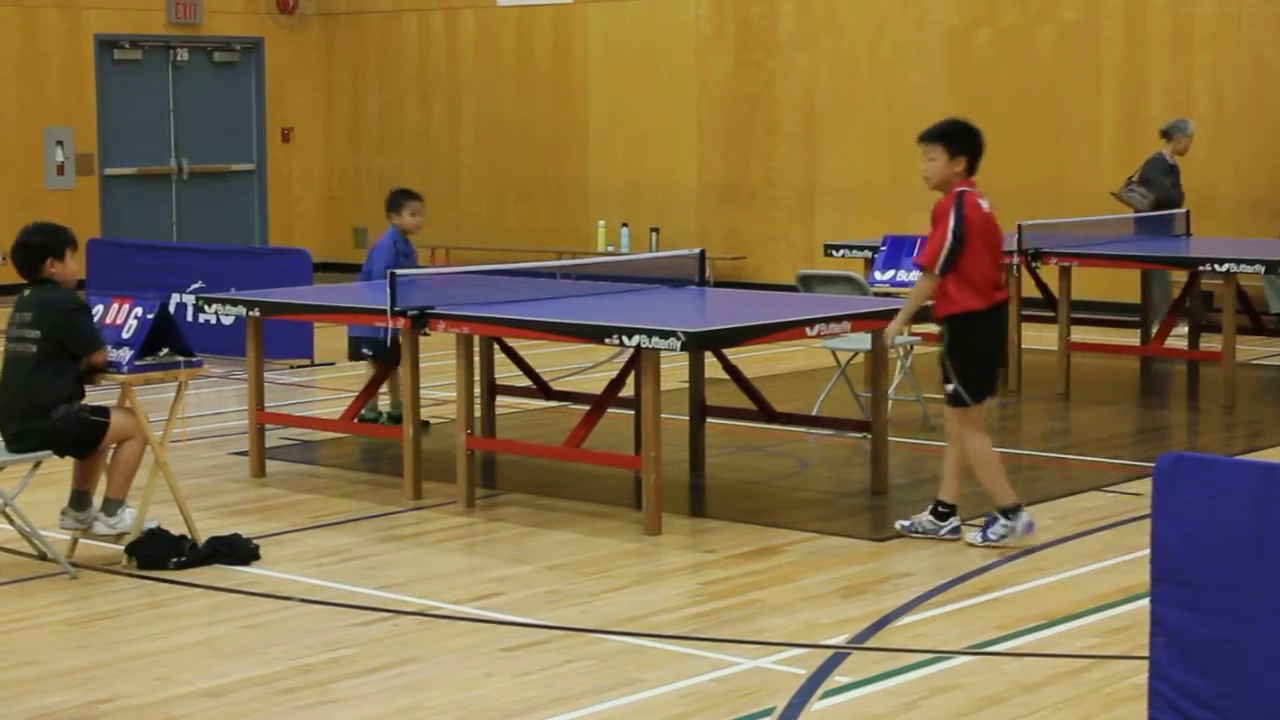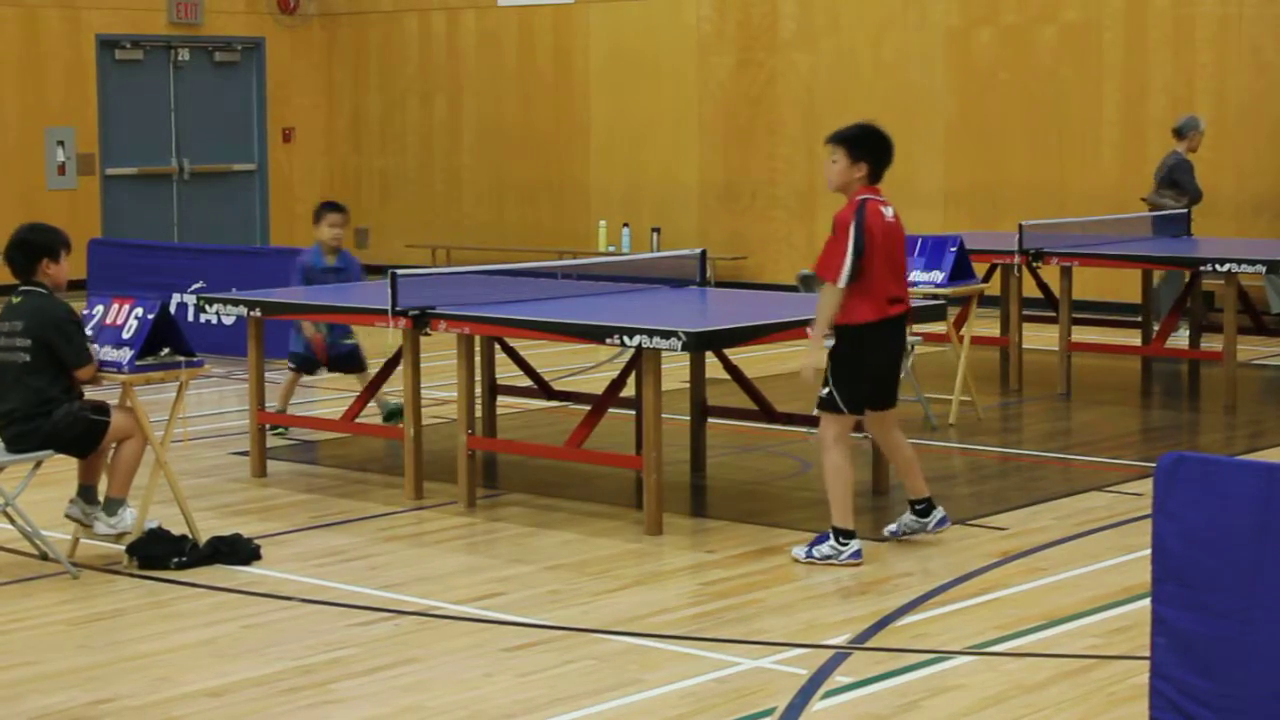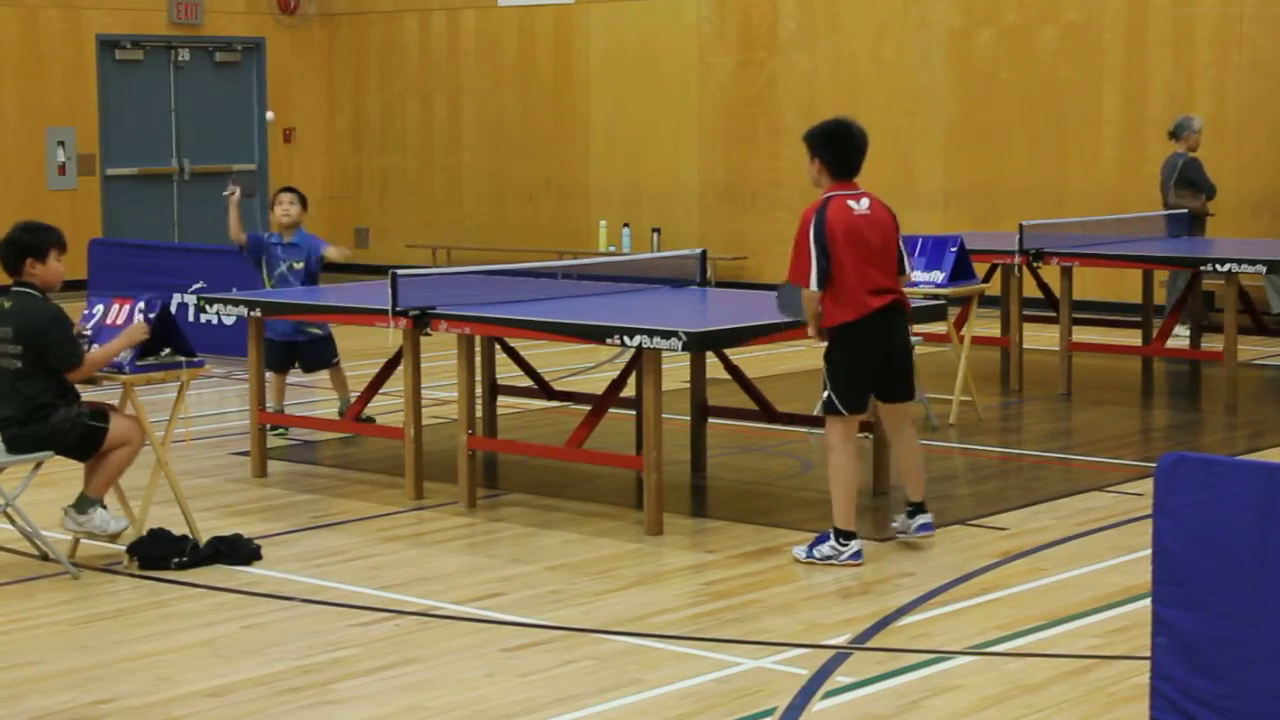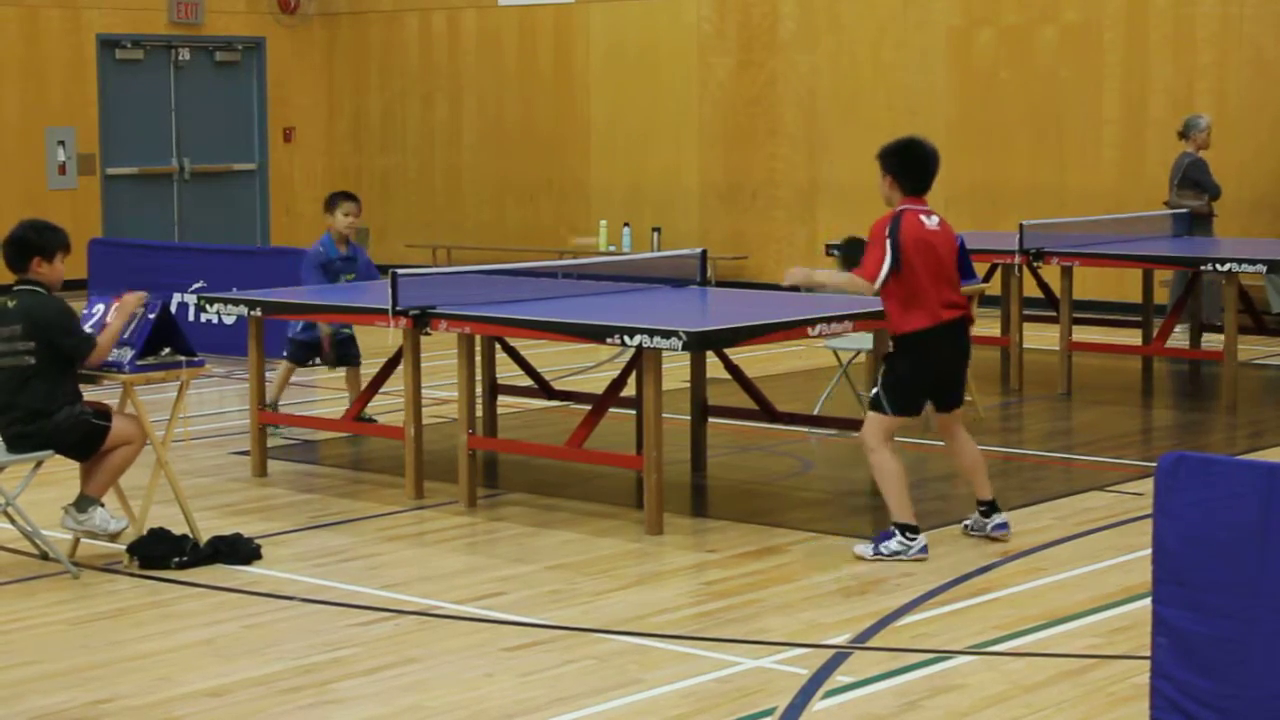
dt=0.7s
person 1, frame 1
left shoulder: (951, 206)
right shoulder: (980, 206)
left elbow: (931, 274)
left wrist: (900, 321)
left hip: (969, 326)
right hip: (989, 321)
left knee: (967, 428)
right knee: (961, 423)
left ankle: (1012, 516)
right ankle: (944, 513)
person 1, frame 2
left shoulder: (852, 215)
right shoulder: (889, 214)
left elbow: (836, 285)
left wrist: (815, 343)
left hip: (862, 335)
right hip: (891, 331)
left knee: (833, 435)
right knee: (883, 426)
left ankle: (843, 539)
right ankle: (924, 510)
person 1, frame 3
left shoulder: (819, 216)
right shoulder: (881, 210)
left elbow: (812, 287)
right elbow: (902, 274)
left wrist: (815, 320)
left hip: (853, 333)
right hip: (893, 323)
left knee: (840, 436)
right knee: (899, 422)
left ankle: (844, 540)
right ankle: (917, 513)
person 1, frame 4
left shoulder: (890, 226)
right shoulder: (943, 228)
left elbow: (866, 283)
left wrist: (812, 277)
left hip: (917, 344)
right hip: (954, 338)
left knee: (875, 438)
right knee: (952, 428)
left ankle: (907, 535)
right ankle: (990, 514)
person 2, frame 1
right shoulder: (64, 301)
right elbow: (98, 356)
left wrist: (76, 363)
right wrist: (80, 363)
right hip: (42, 422)
left knee: (97, 423)
right knee: (134, 425)
left ankle: (79, 509)
right ankle: (111, 515)
person 2, frame 2
right shoulder: (55, 311)
right elbow: (85, 373)
left wrist: (67, 378)
right wrist: (90, 358)
right hip: (42, 423)
left knee: (101, 416)
right knee: (135, 424)
left ankle: (85, 502)
right ankle: (112, 514)
person 2, frame 3
right shoulder: (44, 313)
right elbow: (75, 371)
left wrist: (69, 338)
right wrist: (123, 341)
right hip: (41, 424)
left knee: (107, 417)
right knee: (133, 431)
left ankle: (88, 506)
right ankle: (83, 510)
person 2, frame 4
right shoulder: (49, 308)
right elbow: (93, 355)
right wrist: (124, 312)
right hip: (46, 423)
left knee: (103, 418)
right knee: (134, 431)
left ankle: (87, 506)
right ankle: (84, 509)
person 3, frame 1
left shoulder: (408, 247)
right shoulder: (386, 245)
right elbow: (381, 282)
left knee: (393, 362)
right knee: (374, 363)
left ankle: (396, 411)
right ankle: (369, 412)
person 3, frame 2
left shoulder: (350, 263)
right shoulder: (305, 262)
right wrist: (307, 326)
left hip: (338, 328)
right hip: (310, 328)
left knee: (360, 368)
right knee: (295, 372)
left ankle: (387, 409)
right ankle: (279, 414)
person 3, frame 3
left shoulder: (309, 242)
right shoulder: (265, 243)
left elbow: (326, 252)
right elbow: (236, 236)
left wrist: (335, 253)
right wrist: (234, 204)
left hip: (310, 321)
right hip: (278, 322)
left knee: (333, 365)
right knee: (278, 370)
left ankle: (347, 409)
right ankle: (277, 414)
person 3, frame 4
left shoulder: (358, 254)
right shoulder: (316, 254)
right wrist: (322, 322)
left hip: (341, 322)
right hip: (310, 322)
left knee: (353, 364)
right knee: (291, 363)
right ankle: (270, 407)
person 4, frame 1
left shoulder: (1173, 167)
right shoulder: (1155, 163)
left elbow: (1178, 198)
right elbow: (1165, 195)
left wrist: (1171, 196)
right wrist: (1173, 197)
left hip: (1164, 226)
right hip: (1150, 226)
left knee: (1155, 274)
right knee: (1160, 274)
left ankle: (1152, 321)
person 4, frame 2
left shoulder: (1170, 159)
right shoulder: (1181, 163)
right elbow: (1196, 196)
left wrist: (1179, 201)
right wrist: (1182, 201)
left hip: (1167, 223)
right hip: (1172, 225)
left knee: (1172, 272)
right knee: (1175, 272)
left ankle: (1155, 316)
person 4, frame 3
left shoulder: (1169, 163)
right shoulder: (1189, 162)
right elbow: (1210, 192)
left wrist: (1192, 195)
right wrist: (1198, 195)
left hip: (1174, 223)
right hip: (1189, 225)
left knee: (1178, 271)
right knee: (1190, 273)
right ankle: (1176, 321)
person 4, frame 4
left shoulder: (1180, 162)
right shoulder: (1196, 163)
right elbow: (1215, 192)
left wrist: (1198, 197)
right wrist: (1203, 196)
right hip: (1197, 226)
left knee: (1183, 272)
right knee: (1210, 274)
left ankle: (1178, 320)
right ankle: (1211, 324)
